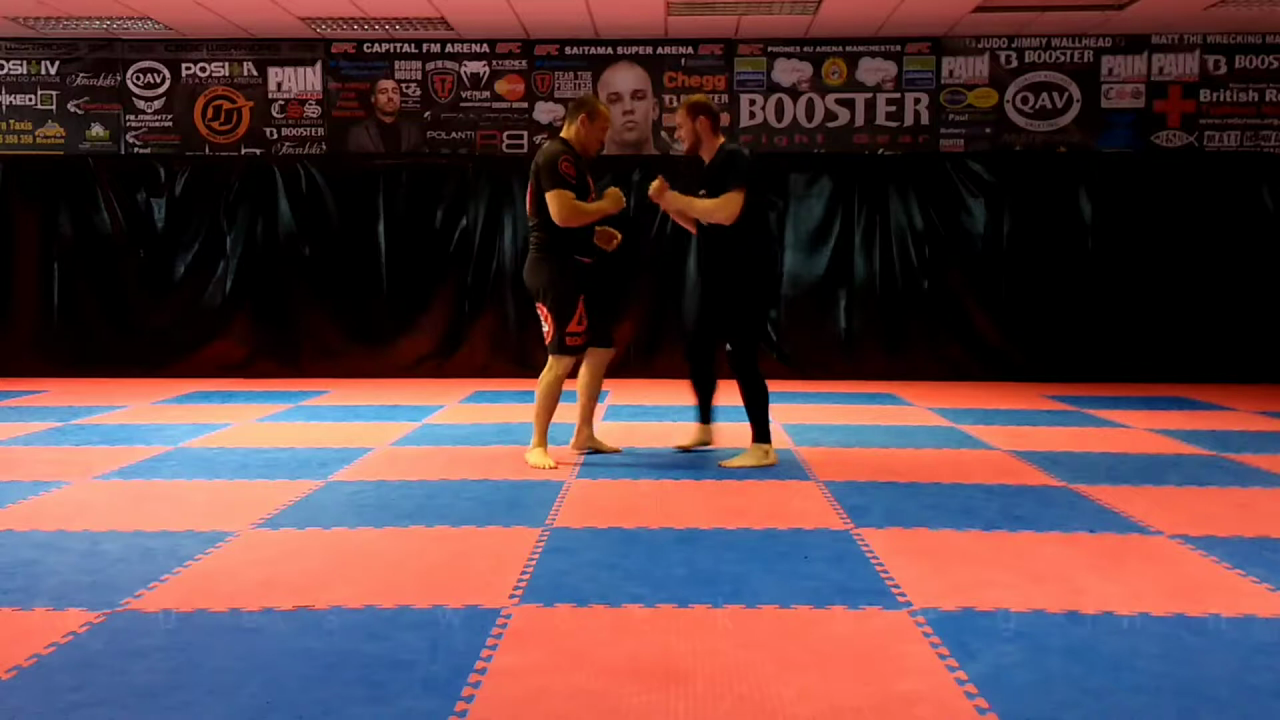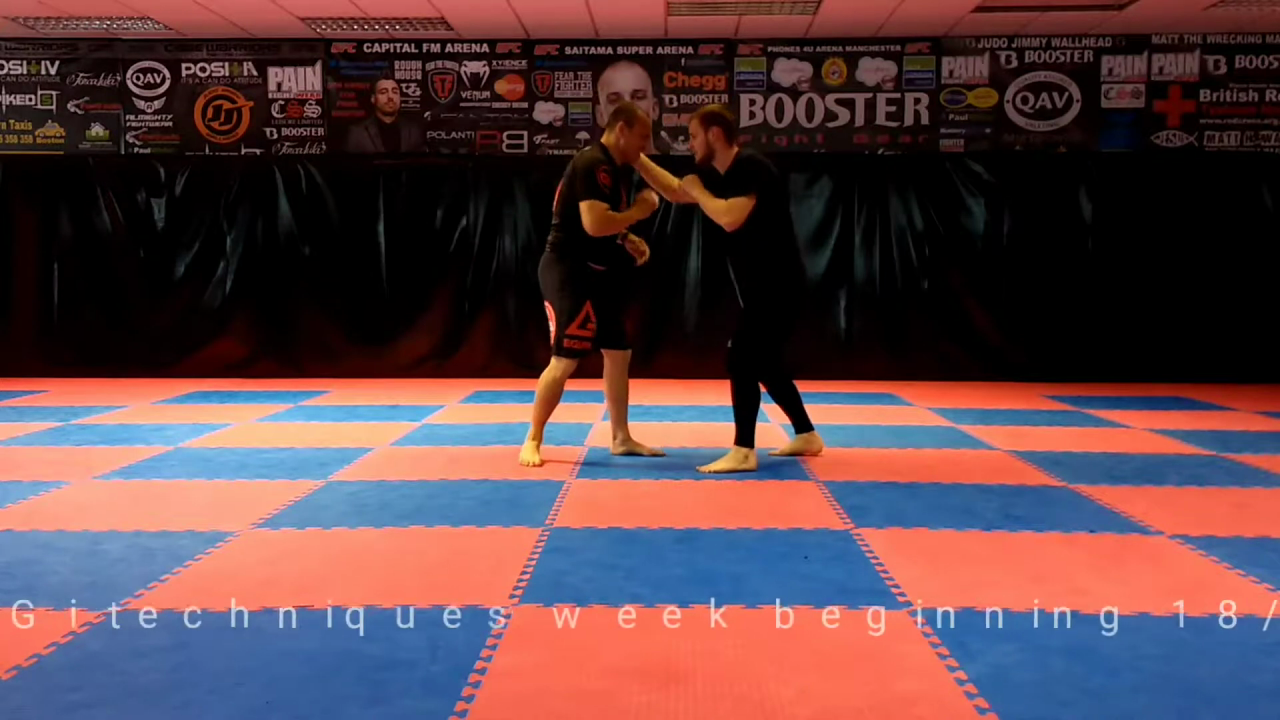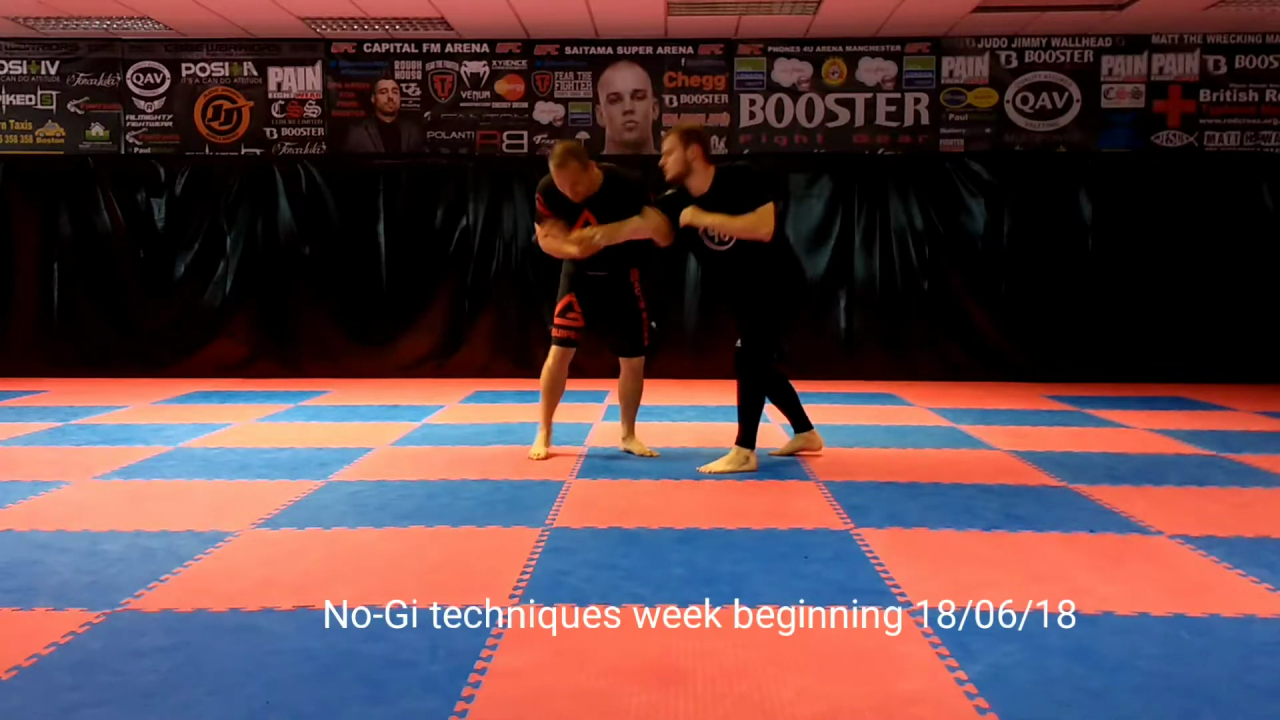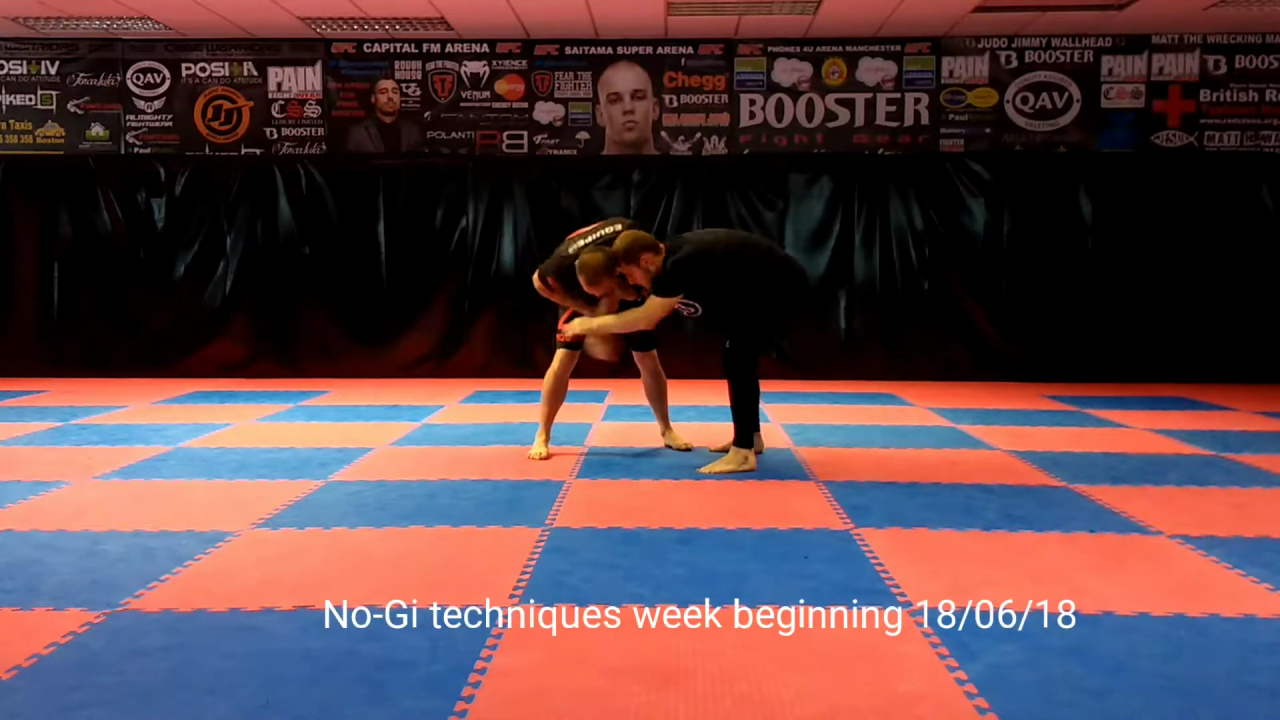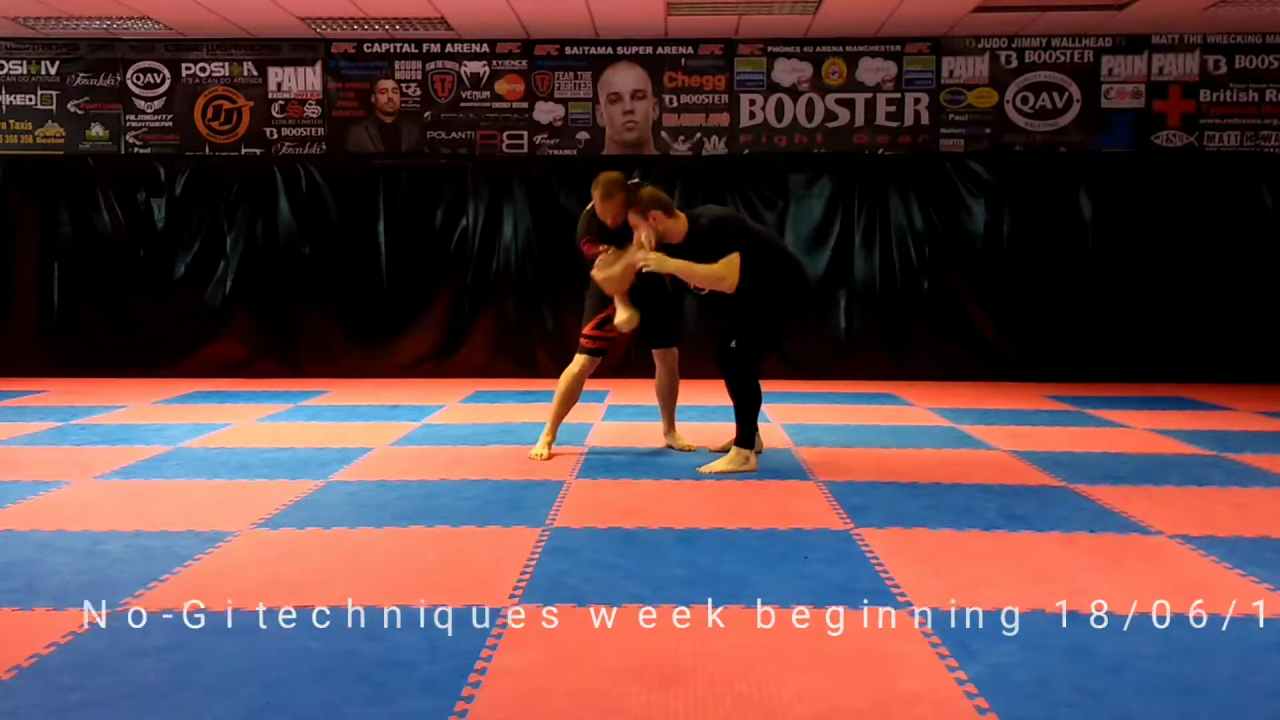
dt=0.7s
person 1, frame 1
left shoulder: (733, 160)
right shoulder: (711, 168)
left elbow: (727, 213)
left wrist: (679, 198)
right wrist: (669, 203)
left hip: (743, 278)
right hip: (720, 279)
left knee: (742, 357)
right knee: (696, 349)
left ankle: (762, 446)
right ankle: (704, 427)
person 1, frame 2
left shoulder: (753, 167)
right shoulder: (718, 174)
left elbow: (731, 218)
right elbow: (676, 193)
left wrist: (698, 191)
right wrist: (636, 160)
left hip: (776, 284)
right hip: (761, 285)
left knee: (741, 357)
right knee: (764, 362)
left ankle: (743, 451)
right ankle: (807, 436)
person 1, frame 3
left shoulder: (739, 180)
right shoulder: (675, 203)
left elbow: (764, 228)
left wrist: (706, 217)
left hip: (775, 283)
right hip: (743, 291)
left knee: (749, 357)
right knee: (761, 363)
left ankle: (744, 452)
right ankle: (805, 434)
person 1, frame 4
left shoulder: (683, 263)
right shoulder: (674, 256)
left elbow: (647, 319)
left wrist: (592, 323)
left hip: (781, 289)
right hip: (758, 291)
left knee: (738, 359)
right knee: (737, 357)
left ankle: (744, 453)
right ankle: (751, 436)
person 1, frame 5
left shoulder: (711, 225)
right shoulder: (675, 239)
left elbow: (728, 278)
left wrist: (669, 264)
left hip: (781, 290)
right hip: (751, 294)
left knee: (740, 362)
right knee: (727, 357)
left ankle: (743, 454)
right ankle: (748, 436)
person 2, frame 1
left shoulder: (570, 159)
right shoulder: (557, 157)
right elbow: (562, 214)
left wrist: (597, 232)
right wrist: (606, 204)
left hip: (574, 269)
right hip: (555, 269)
left knee: (601, 348)
right knee: (562, 359)
left ankle: (584, 434)
right ankle: (537, 446)
person 2, frame 2
left shoulder: (618, 168)
right shoulder: (593, 165)
right elbow: (594, 224)
left wrist: (630, 240)
right wrist: (638, 211)
left hip: (599, 271)
right hip: (568, 270)
left knee: (619, 354)
right knee: (565, 361)
left ankle: (621, 438)
right ankle: (532, 439)
person 2, frame 3
left shoulder: (625, 185)
right shoulder: (548, 191)
left elbow: (666, 235)
right elbow: (546, 240)
left wrist: (657, 230)
right wrist: (576, 249)
left hip: (622, 275)
right hip: (579, 275)
left knee: (633, 360)
right knee: (561, 352)
left ankle: (628, 435)
right ankle: (544, 434)
person 2, frame 4
right shoulder: (564, 264)
right elbow: (539, 283)
left wrist: (632, 293)
right wrist: (584, 307)
left hip: (628, 288)
right hip: (580, 297)
left knee: (648, 359)
right knee: (565, 357)
left ankle: (666, 430)
right ankle: (542, 437)
person 2, frame 5
right shoulder: (589, 226)
right elbow: (613, 281)
left hip: (651, 284)
right hip: (610, 290)
left knee: (668, 359)
right knee: (584, 363)
left ankle: (669, 431)
right ankle: (548, 436)
